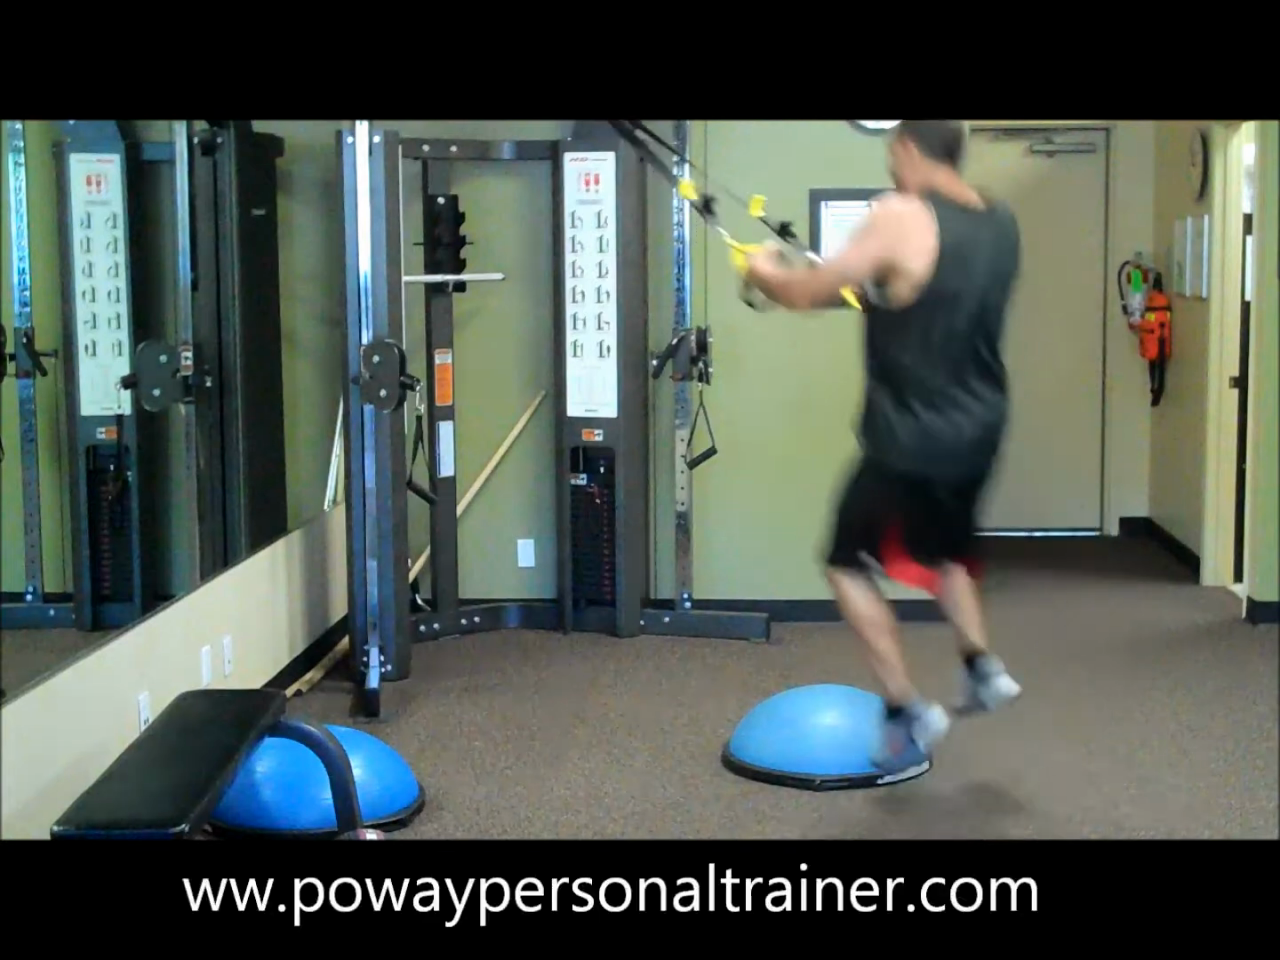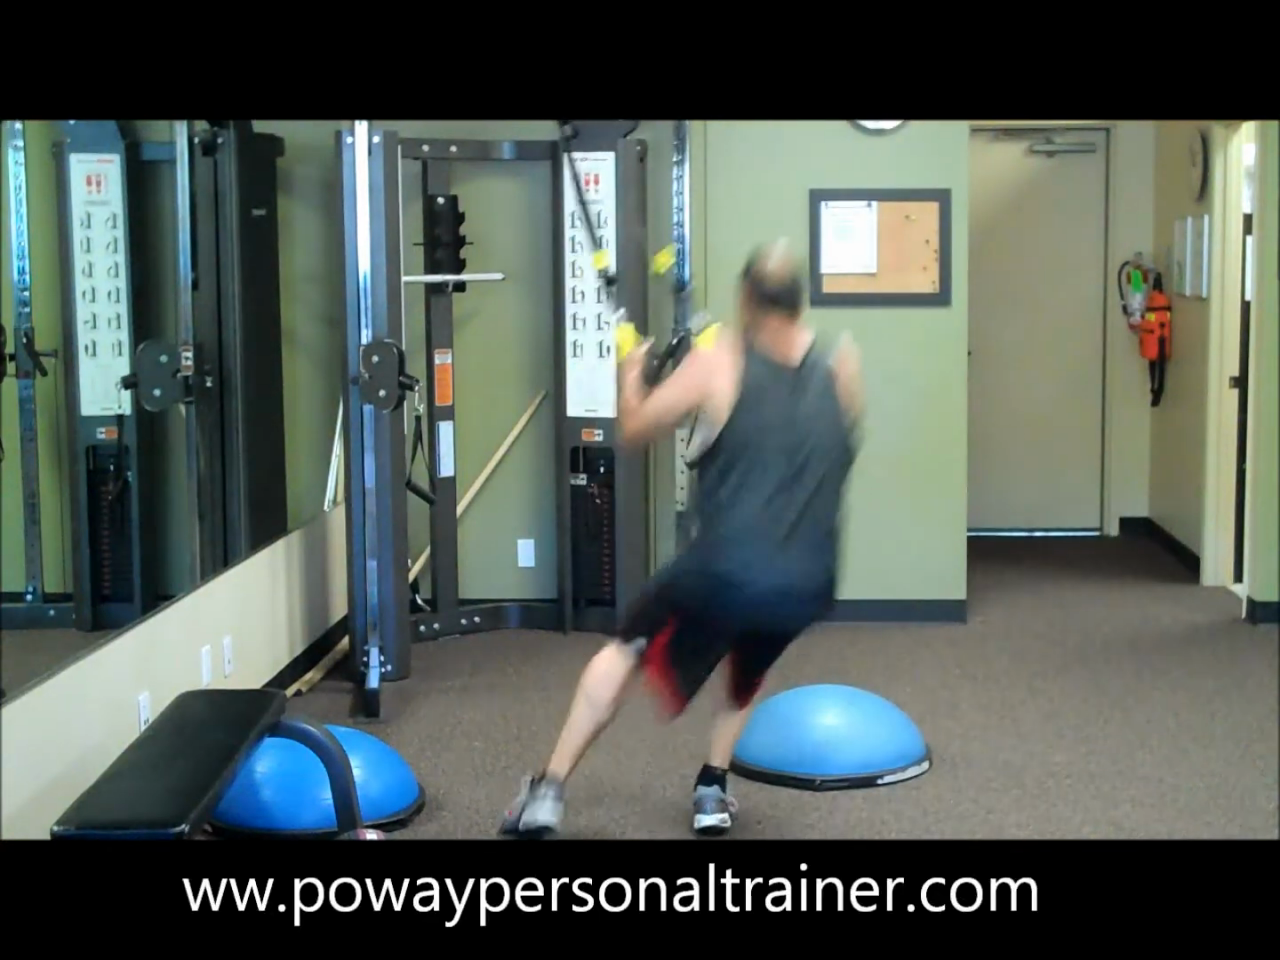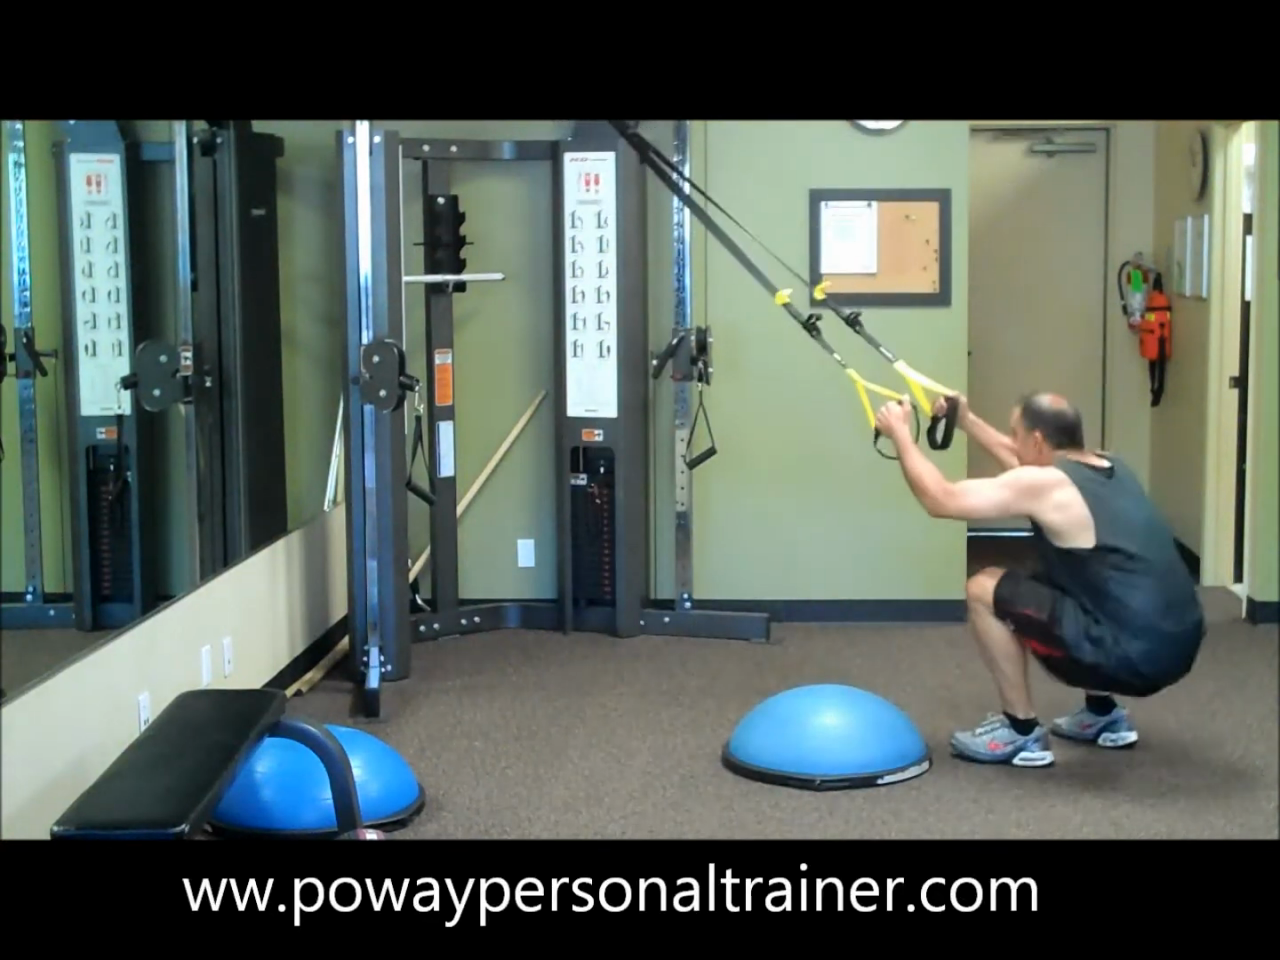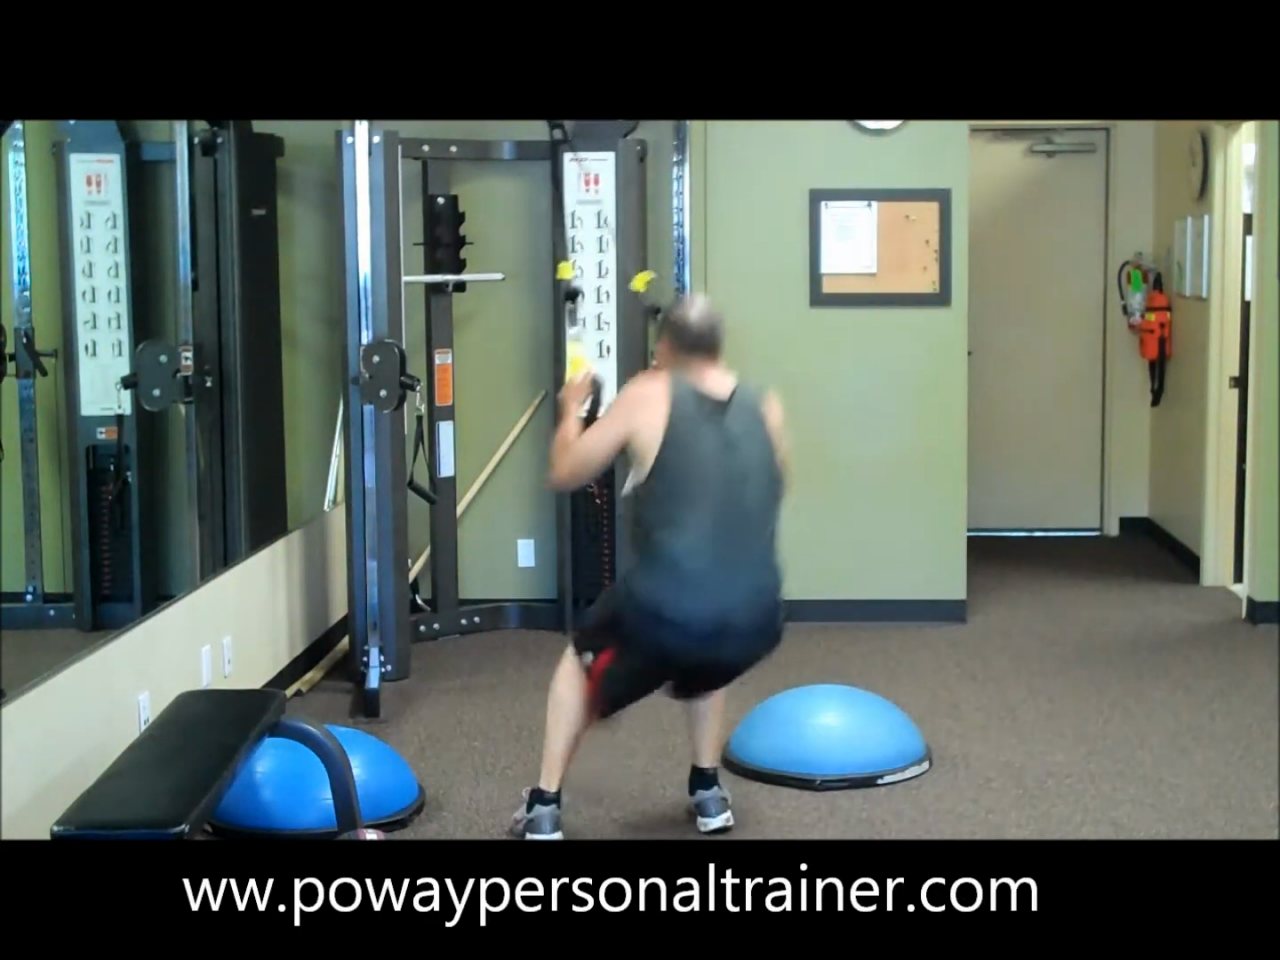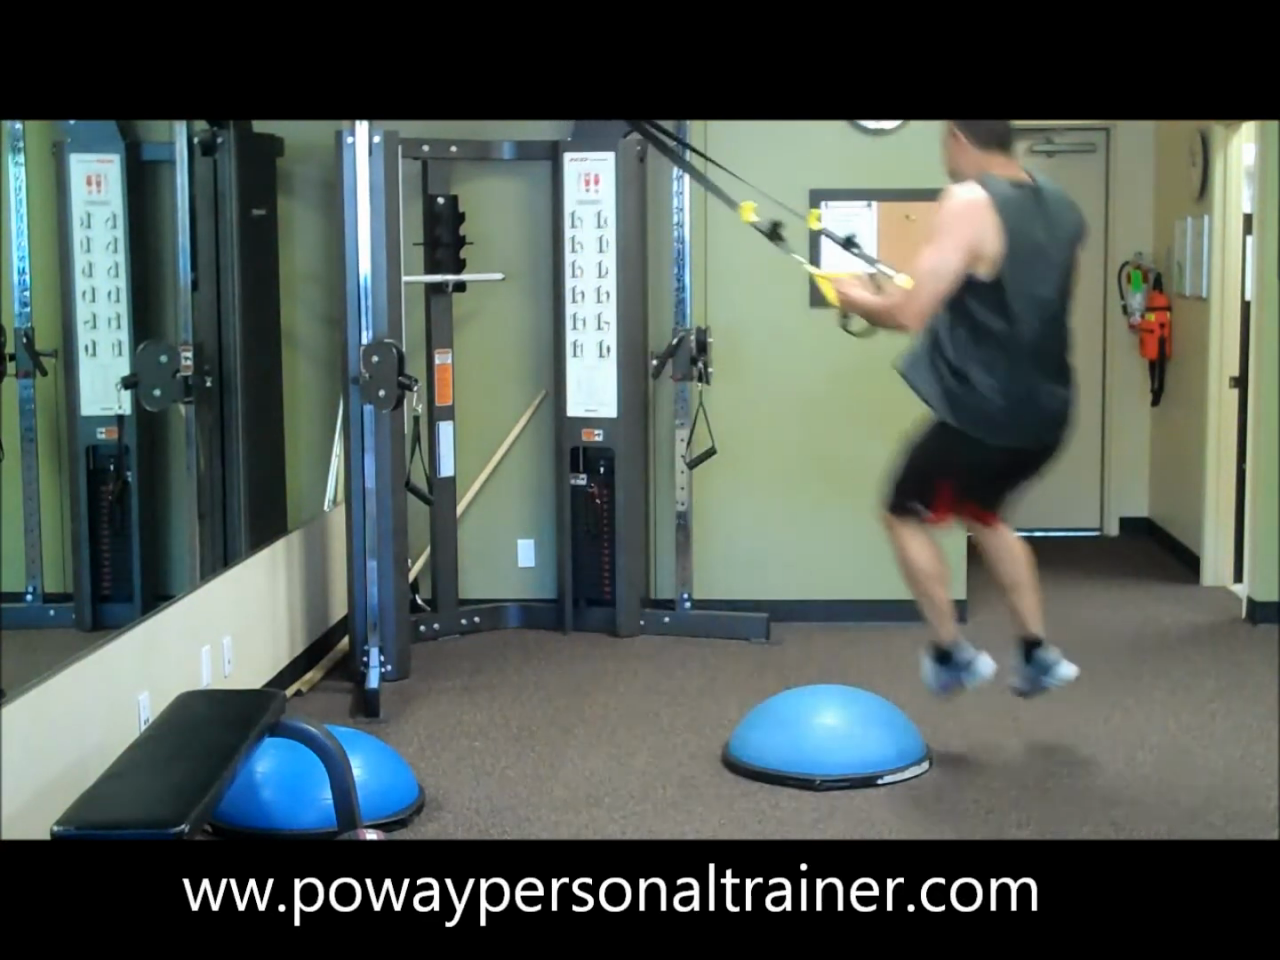
dt=1s
person 1, frame 1
left shoulder: (902, 218)
right shoulder: (1002, 223)
left elbow: (806, 294)
left wrist: (763, 272)
left hip: (910, 444)
right hip: (976, 434)
left knee: (849, 566)
right knee: (943, 546)
left ankle: (908, 710)
right ankle: (983, 667)
person 1, frame 2
left shoulder: (718, 362)
right shoulder: (843, 368)
left elbow: (635, 430)
left wrist: (630, 373)
left hip: (722, 577)
right hip: (806, 587)
left knee: (626, 648)
right knee: (743, 670)
left ankle: (547, 788)
right ankle: (711, 790)
person 1, frame 3
left shoulder: (1046, 487)
right shoulder: (1111, 469)
left elbow: (943, 500)
left wrist: (900, 432)
right wrist: (966, 421)
left hip: (1139, 652)
right hip: (1181, 639)
left knee: (986, 592)
left ankle: (1022, 732)
right ankle: (1105, 716)
person 1, frame 4
left shoulder: (647, 398)
right shoulder: (765, 411)
left elbow: (564, 472)
left wrist: (572, 404)
left hip: (667, 616)
right hip: (754, 623)
left knee: (581, 660)
right knee: (704, 665)
left ankle: (544, 805)
right ankle: (708, 790)
person 1, frame 5
left shoulder: (968, 204)
right shoulder: (1060, 206)
left elbow: (912, 314)
left wrist: (855, 297)
left hip: (985, 414)
right hip: (1046, 413)
left knee: (906, 518)
right knee: (979, 515)
left ankle: (955, 657)
right ankle: (1038, 654)
